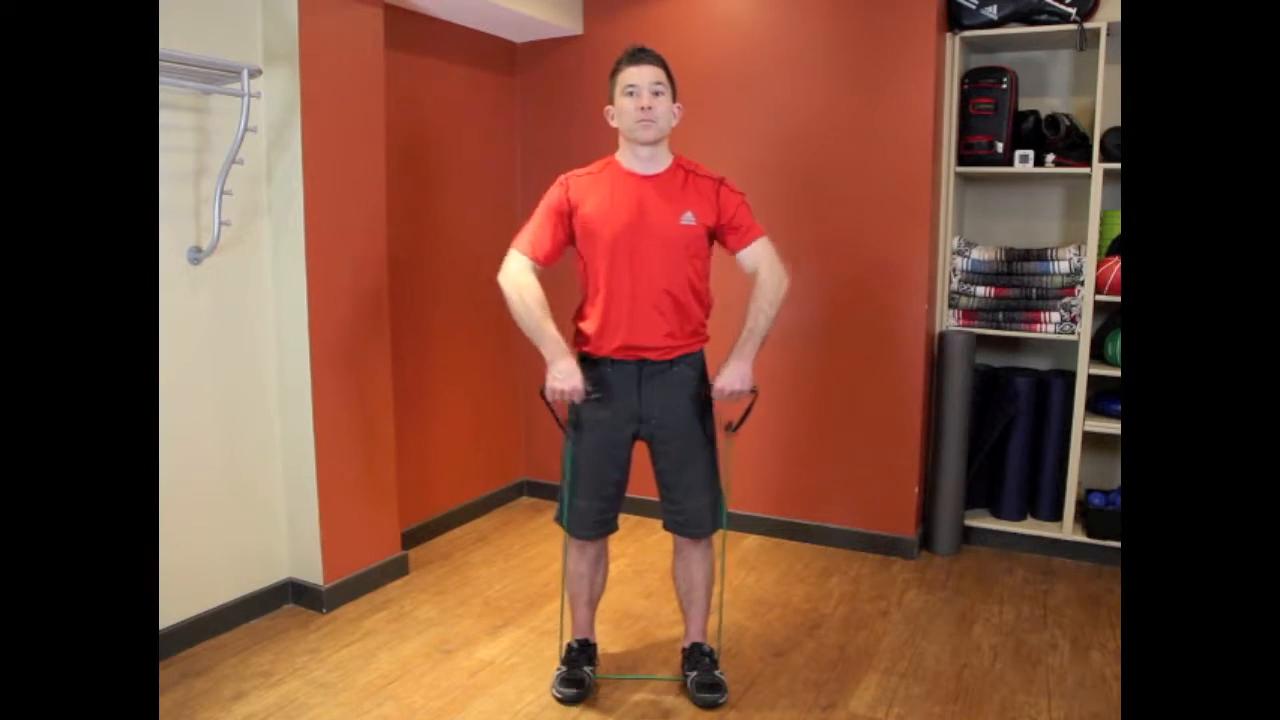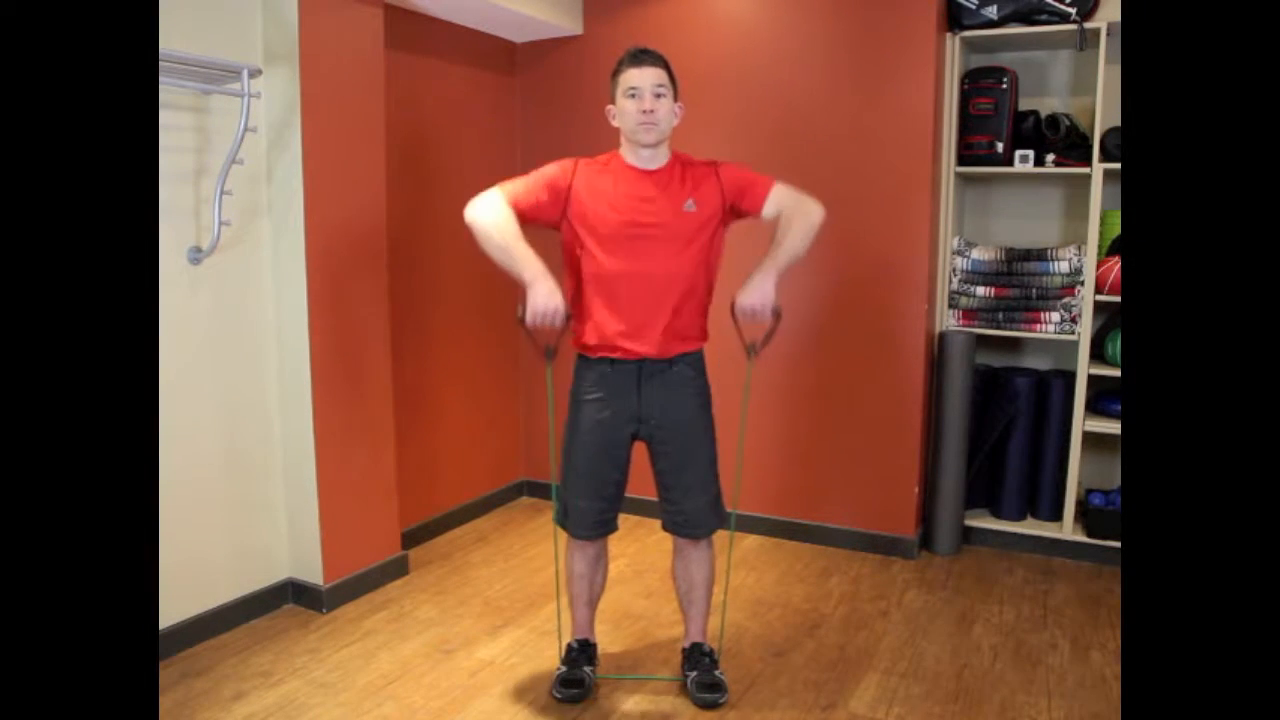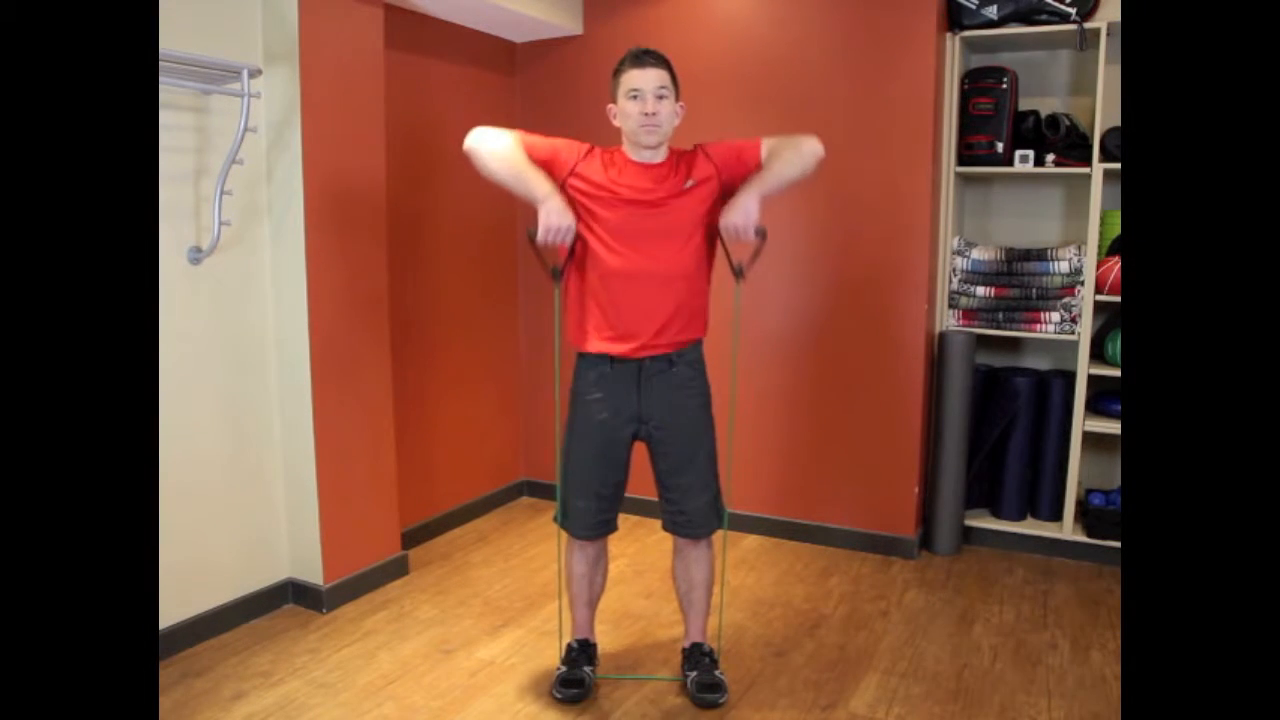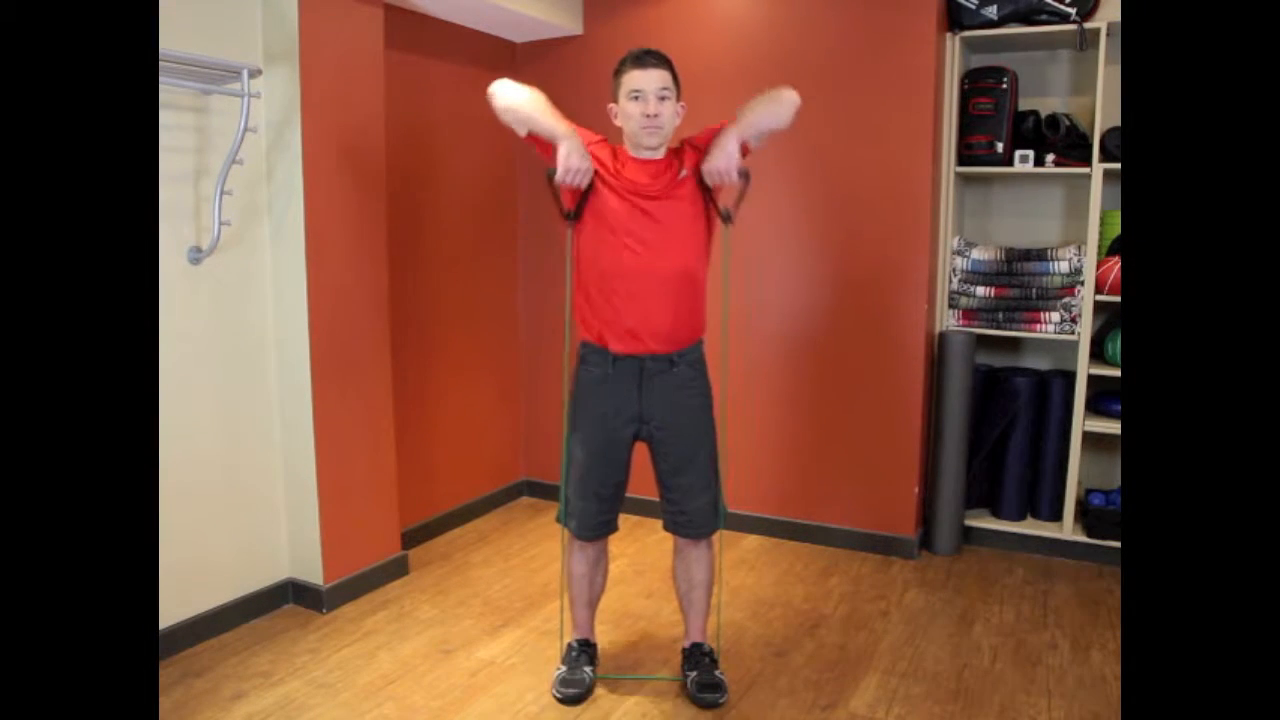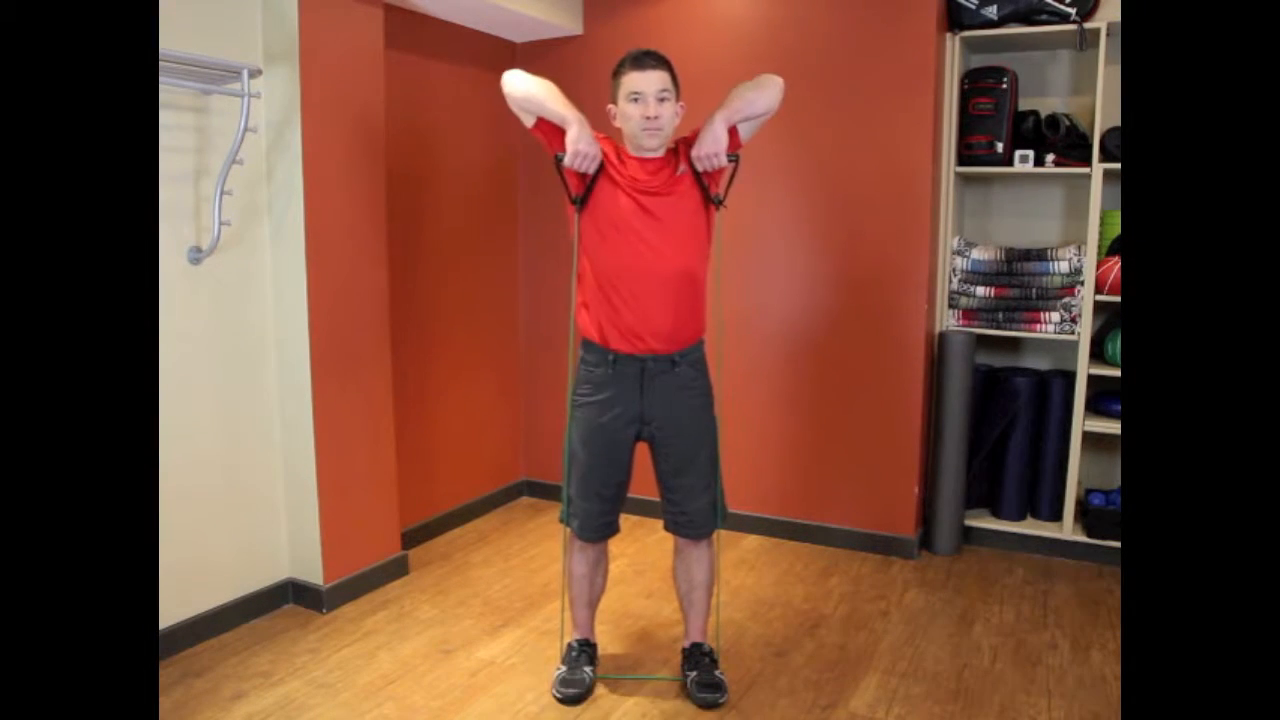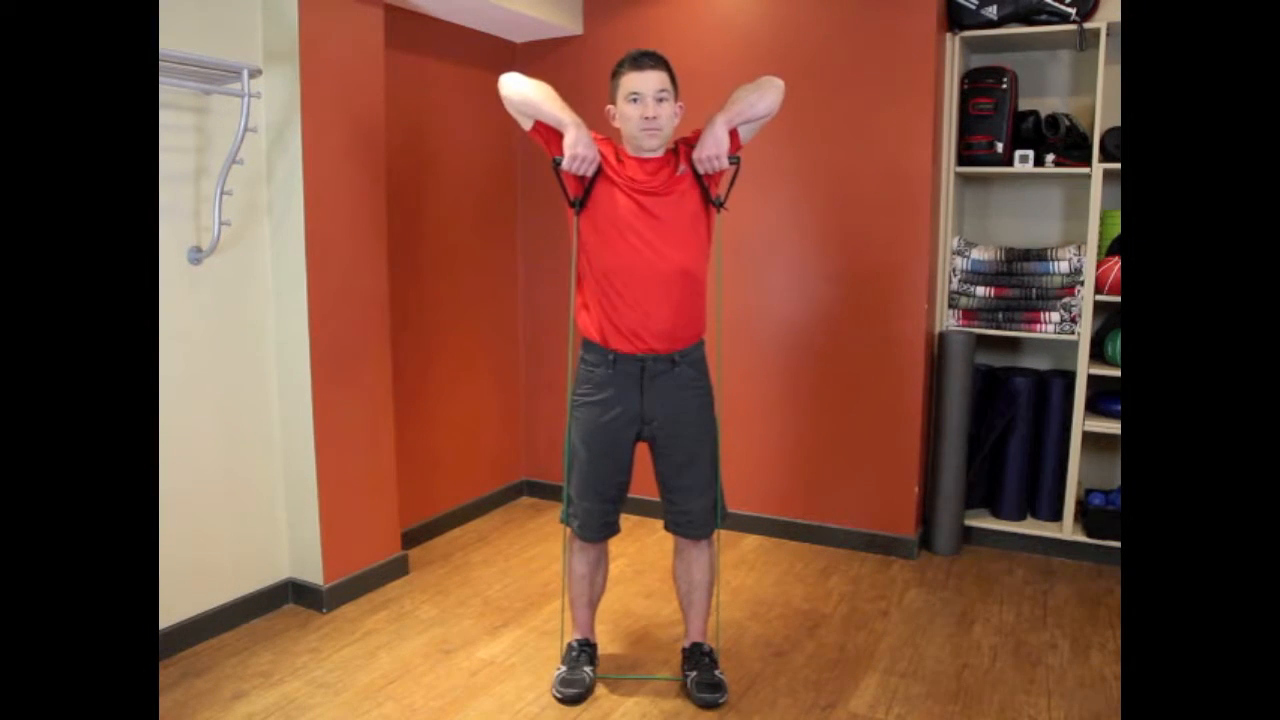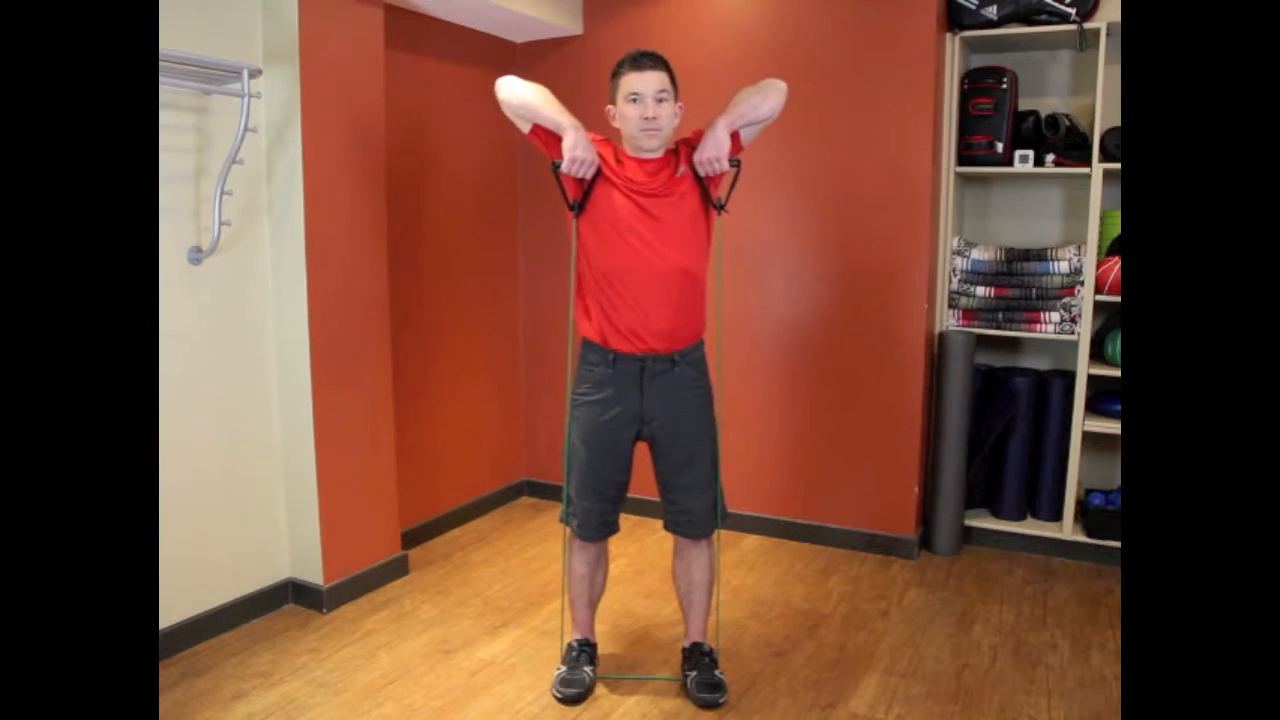
dt=0.2s
person 1, frame 1
left shoulder: (711, 192)
right shoulder: (575, 190)
left elbow: (771, 272)
right elbow: (514, 271)
left wrist: (742, 357)
right wrist: (556, 355)
left hip: (682, 378)
right hip: (598, 377)
left knee: (695, 523)
right knee: (586, 524)
left ankle: (696, 651)
right ankle: (581, 647)
person 1, frame 2
left shoulder: (711, 183)
right shoulder: (574, 180)
left elbow: (806, 210)
right elbow: (483, 209)
left wrist: (768, 271)
right wrist: (534, 275)
left hip: (679, 375)
right hip: (599, 376)
left knee: (694, 523)
right knee: (585, 523)
left ankle: (696, 650)
right ankle: (580, 646)
person 1, frame 3
left shoulder: (709, 171)
right shoulder: (579, 168)
left elbow: (808, 149)
right elbow: (481, 143)
left wrist: (754, 194)
right wrist: (543, 195)
left hip: (679, 373)
right hip: (600, 374)
left knee: (694, 522)
right knee: (585, 523)
left ankle: (696, 650)
right ankle: (581, 646)
person 1, frame 4
left shoulder: (700, 162)
right shoulder: (588, 162)
left elbow: (784, 100)
right elbow: (504, 94)
left wrist: (732, 136)
right wrist: (564, 137)
left hip: (680, 371)
right hip: (602, 371)
left knee: (694, 522)
right knee: (586, 521)
left ankle: (696, 650)
right ankle: (580, 646)
person 1, frame 5
left shoulder: (698, 161)
right shoulder: (589, 160)
left elbow: (771, 88)
right elbow: (515, 84)
left wrist: (716, 126)
right wrist: (574, 124)
left hip: (681, 371)
right hip: (604, 371)
left knee: (695, 523)
right knee: (588, 522)
left ankle: (696, 650)
right ankle: (581, 646)
person 1, frame 6
left shoulder: (699, 161)
right shoulder: (589, 162)
left elbow: (771, 90)
right elbow: (512, 87)
left wrist: (718, 127)
right wrist: (572, 127)
left hip: (682, 371)
right hip: (604, 371)
left knee: (695, 523)
right knee: (588, 522)
left ankle: (697, 650)
right ankle: (581, 646)
person 1, frame 7
left shoulder: (699, 161)
right shoulder: (589, 162)
left elbow: (774, 93)
right elbow: (510, 90)
left wrist: (719, 129)
right wrist: (570, 131)
left hip: (682, 371)
right hip: (604, 371)
left knee: (695, 522)
right knee: (588, 521)
left ankle: (697, 649)
right ankle: (581, 646)
